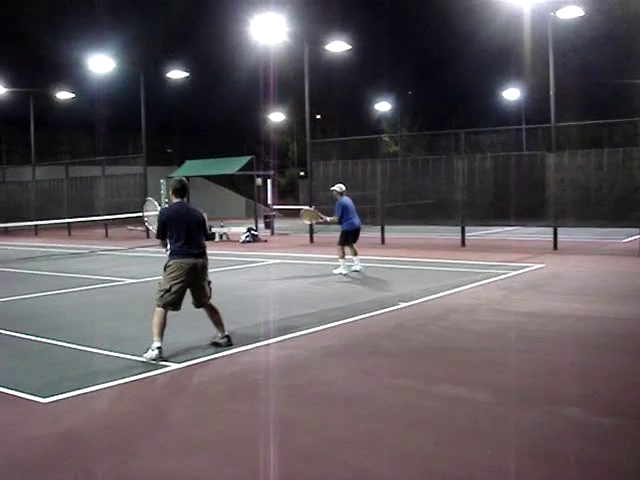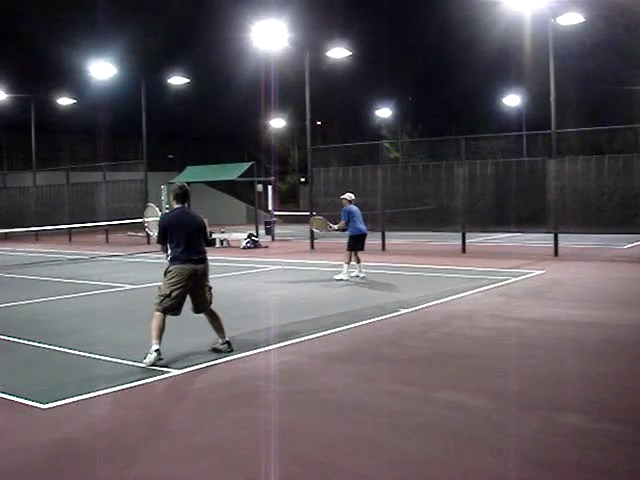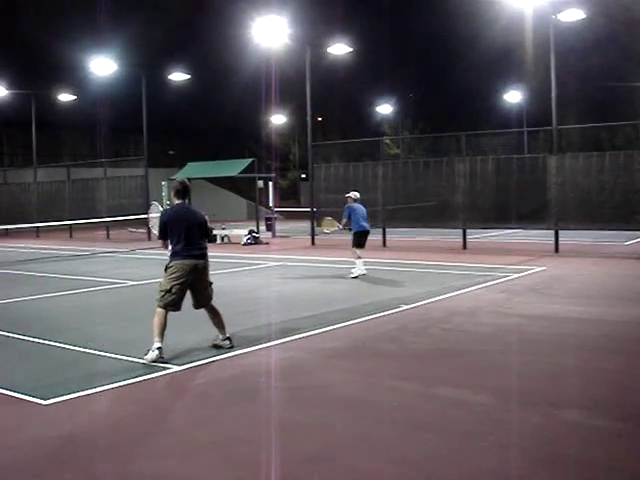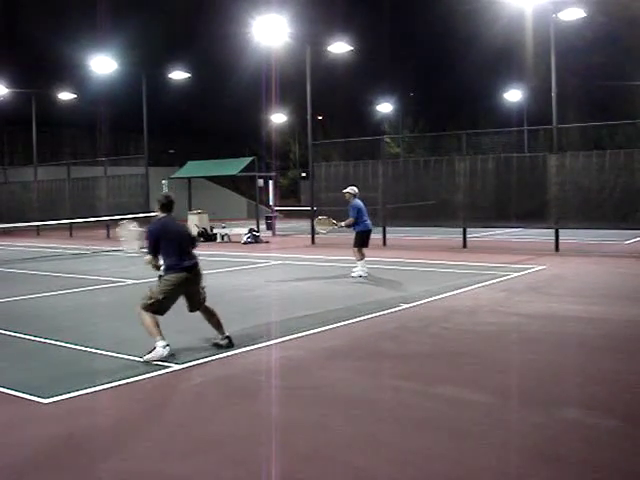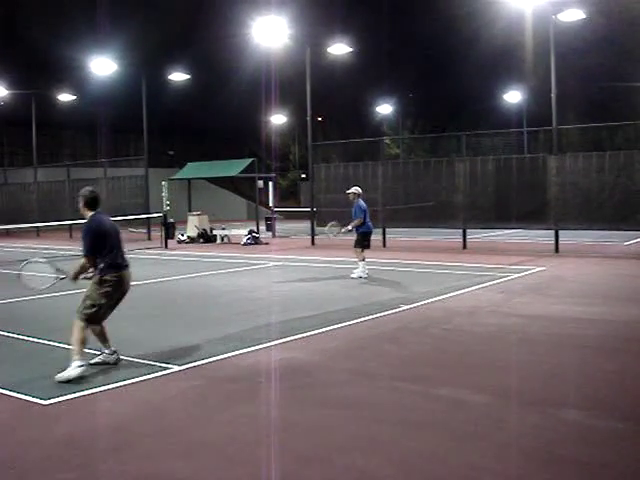
dt=0.5s
person 1, frame 1
left shoulder: (165, 213)
right shoulder: (197, 213)
left elbow: (163, 243)
right elbow: (204, 238)
left hip: (179, 261)
right hip: (199, 260)
left knee: (161, 305)
right knee: (205, 302)
left ankle: (157, 347)
right ankle: (223, 336)
person 1, frame 2
left shoulder: (166, 218)
right shoulder: (198, 219)
left elbow: (164, 248)
right elbow: (205, 244)
left hip: (179, 267)
right hip: (200, 266)
left knee: (160, 310)
right knee: (206, 308)
left ankle: (155, 350)
right ankle: (224, 342)
person 1, frame 3
left shoulder: (167, 214)
right shoulder: (198, 215)
left elbow: (165, 244)
left hip: (179, 263)
right hip: (201, 261)
left knee: (162, 307)
right knee: (207, 303)
left ankle: (157, 347)
right ankle: (225, 338)
person 1, frame 4
left shoulder: (154, 228)
right shoulder: (182, 226)
left elbow: (153, 258)
left wrist: (156, 264)
left hip: (174, 276)
right hip: (193, 271)
left knee: (146, 310)
right knee: (201, 306)
left ankle: (162, 347)
right ankle: (224, 337)
person 1, frame 5
left shoulder: (90, 226)
right shoulder: (107, 221)
left elbow: (88, 260)
left wrist: (75, 274)
right wrist: (96, 269)
left hip: (110, 277)
right hip: (122, 275)
left knee: (81, 320)
right knee: (93, 318)
left ankle: (77, 365)
right ankle: (110, 353)
